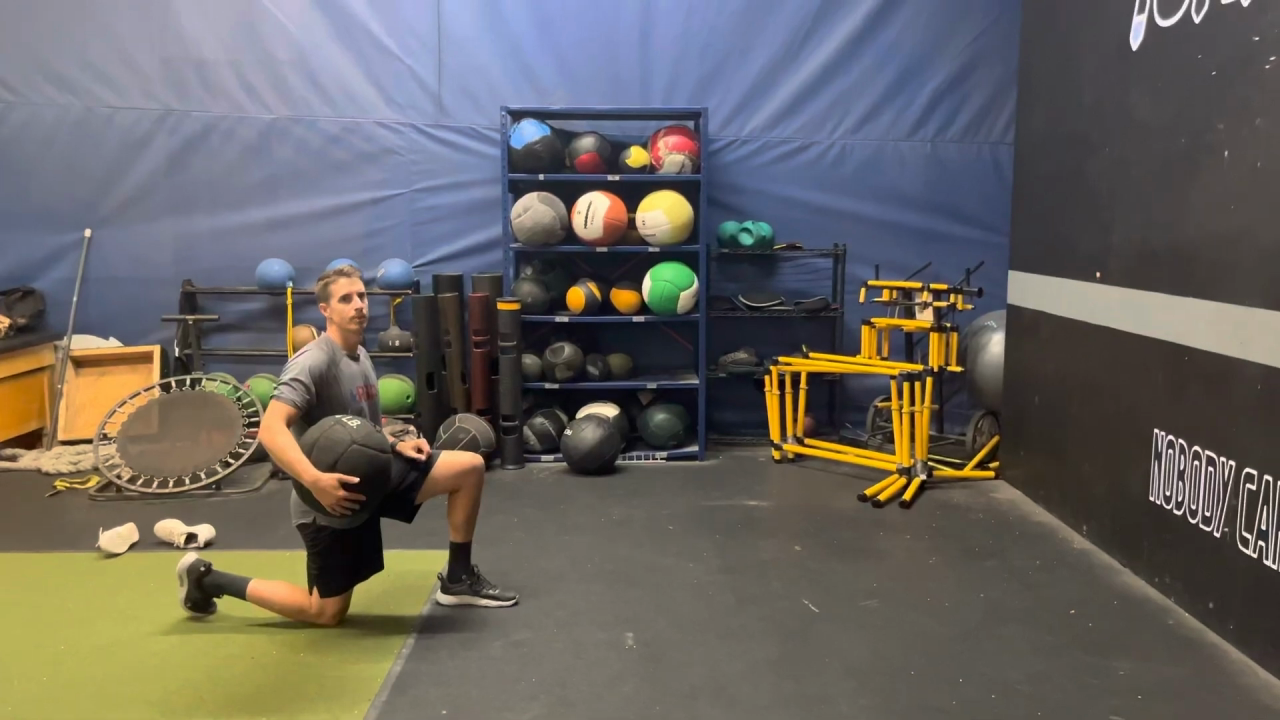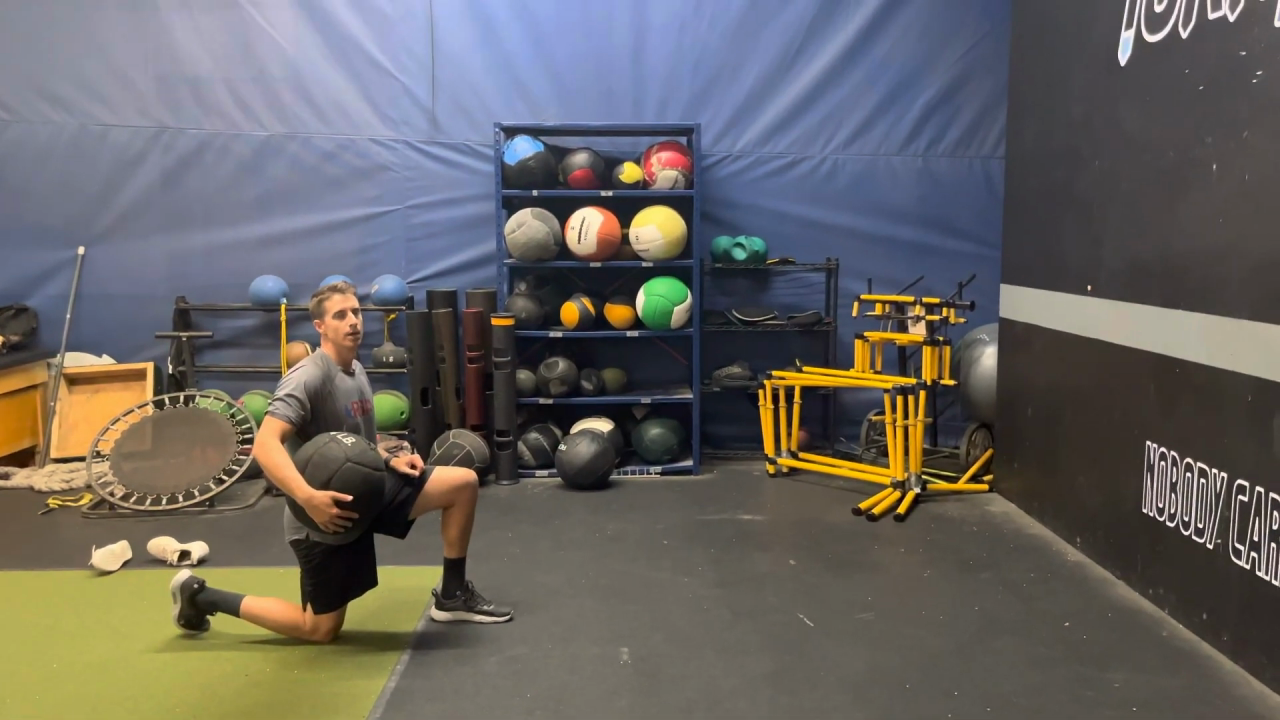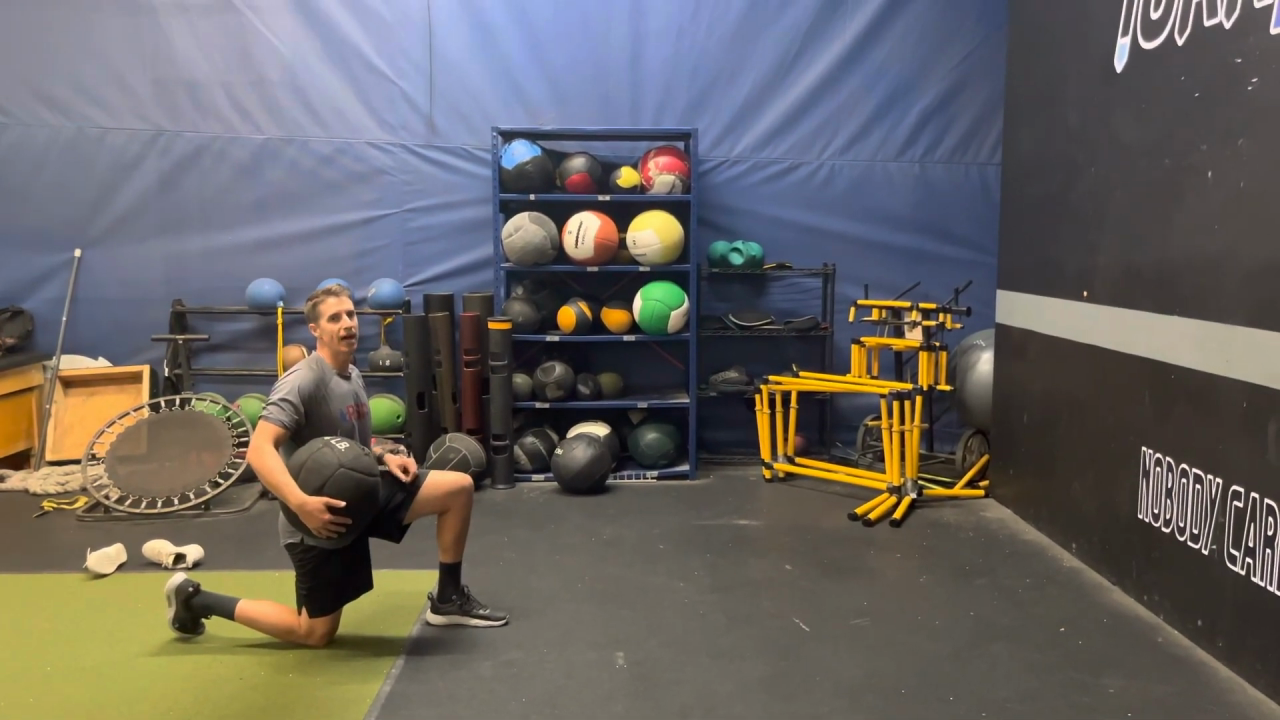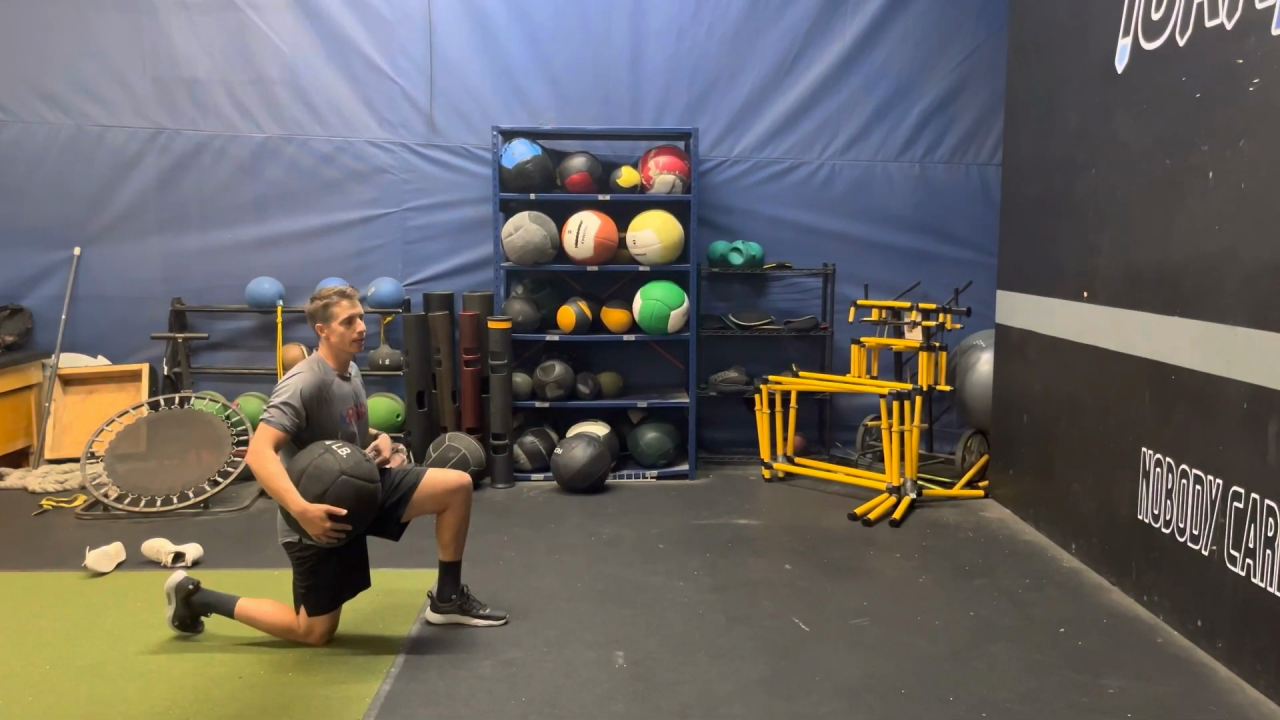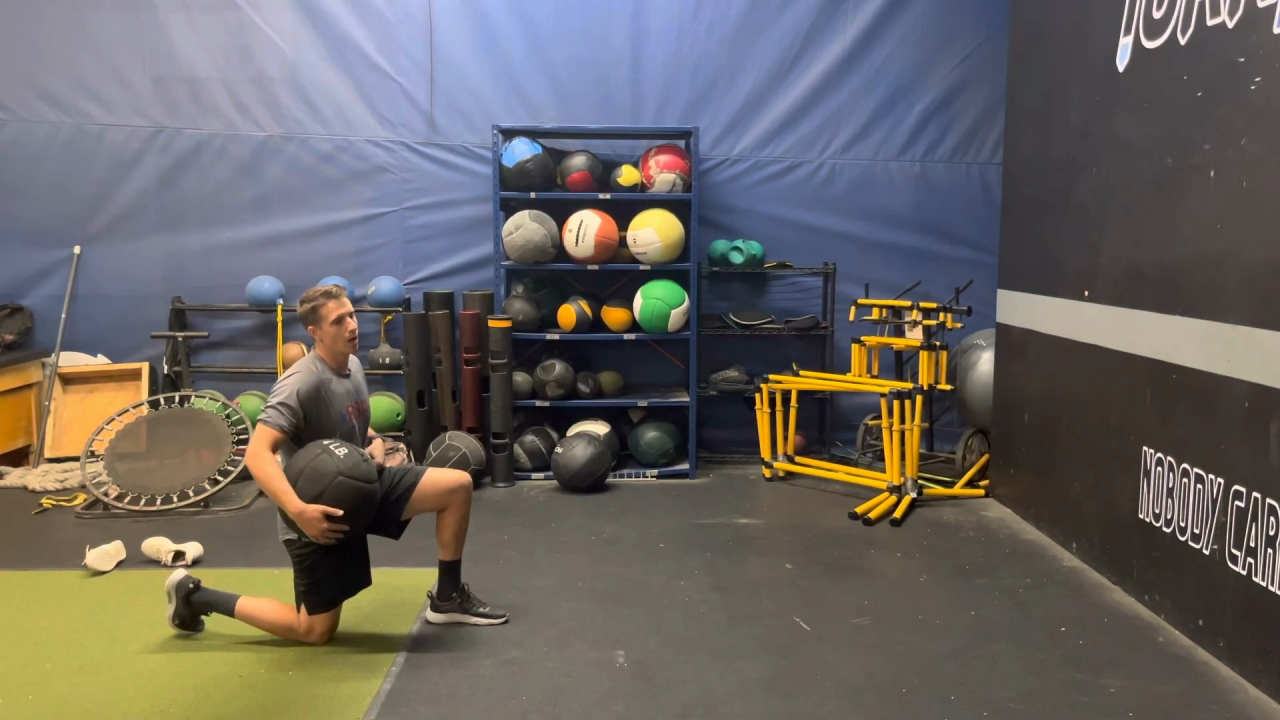
dt=0.7s
person 1, frame 1
left shoulder: (360, 356)
right shoulder: (313, 362)
right elbow: (271, 429)
left wrist: (397, 444)
right wrist: (315, 481)
right hip: (331, 500)
left knee: (470, 467)
right knee: (327, 612)
left ankle: (458, 579)
right ankle: (207, 579)
person 1, frame 2
left shoulder: (356, 371)
right shoulder: (308, 378)
right elbow: (265, 445)
left wrist: (390, 459)
right wrist: (308, 498)
right hip: (325, 516)
left knee: (463, 482)
right knee: (321, 628)
left ankle: (453, 596)
right ankle: (200, 596)
person 1, frame 3
left shoulder: (352, 375)
right shoulder: (303, 382)
right elbow: (259, 449)
left wrist: (385, 456)
right wrist: (300, 504)
right hip: (320, 519)
left knee: (459, 487)
right knee: (315, 632)
left ankle: (448, 599)
right ankle: (196, 599)
person 1, frame 4
left shoulder: (350, 371)
right shoulder: (304, 384)
right elbow: (259, 452)
left wrist: (380, 438)
right wrist: (301, 510)
right hip: (321, 516)
left knee: (457, 486)
right knee: (315, 630)
left ankle: (448, 599)
right ankle: (194, 597)
person 1, frame 5
left shoulder: (353, 365)
right shoulder: (301, 384)
right elbow: (257, 453)
left wrist: (375, 441)
right wrist: (297, 511)
right hip: (321, 512)
left knee: (457, 485)
right knee: (316, 630)
left ankle: (448, 597)
right ankle: (195, 595)
